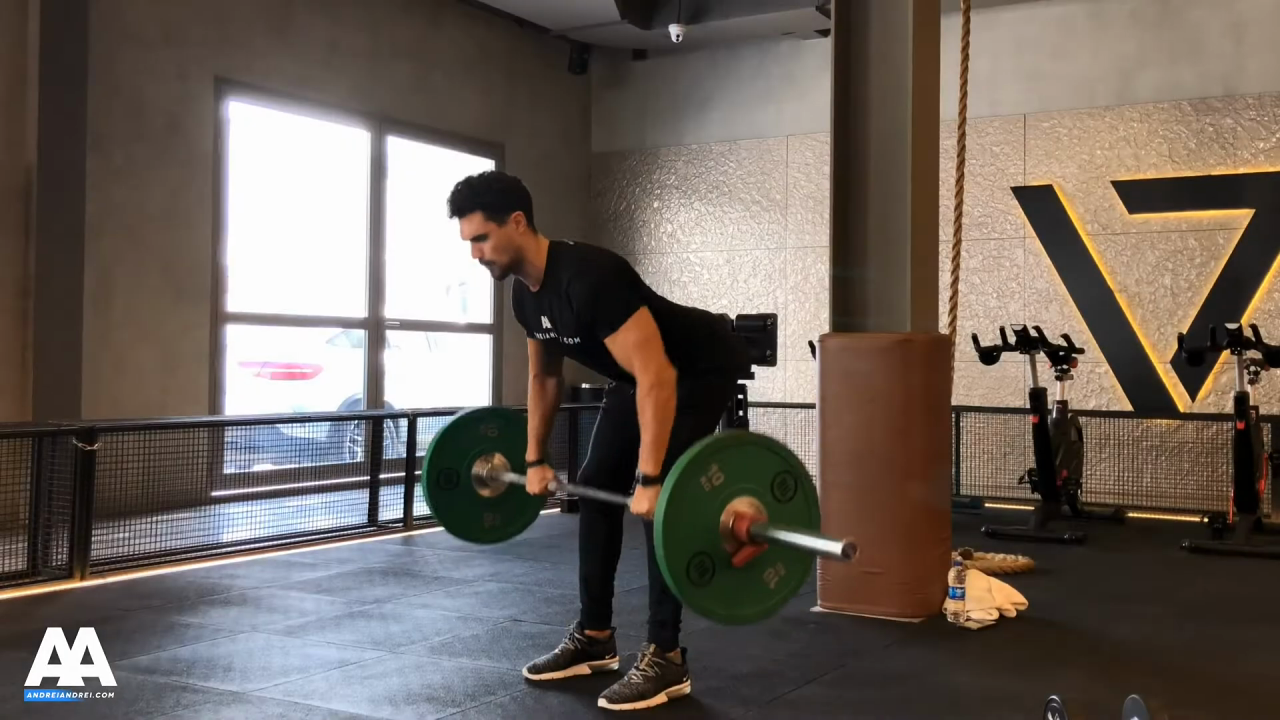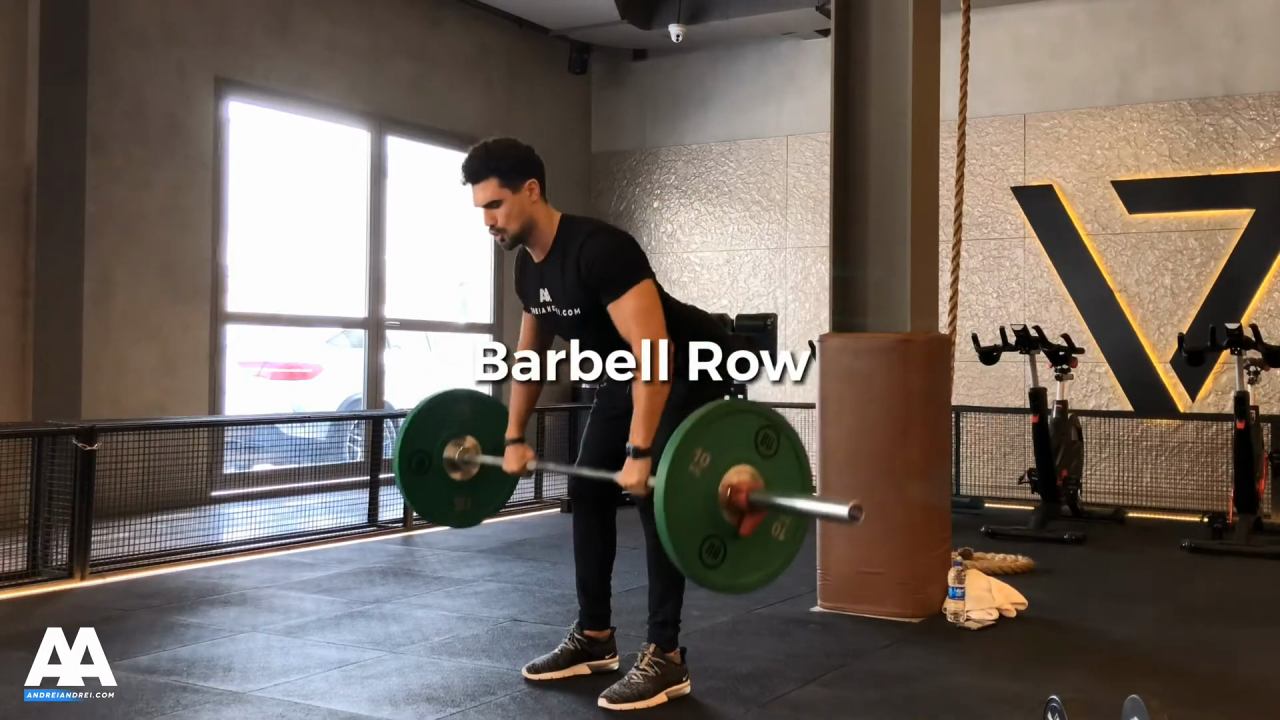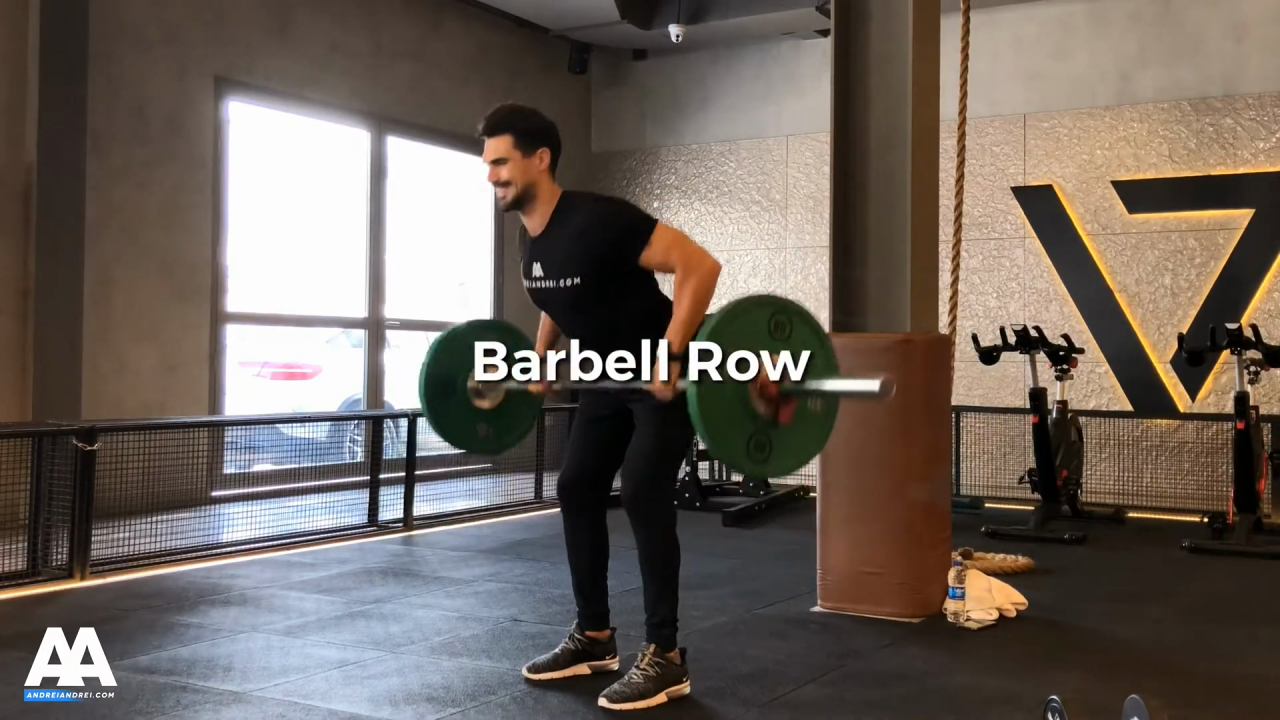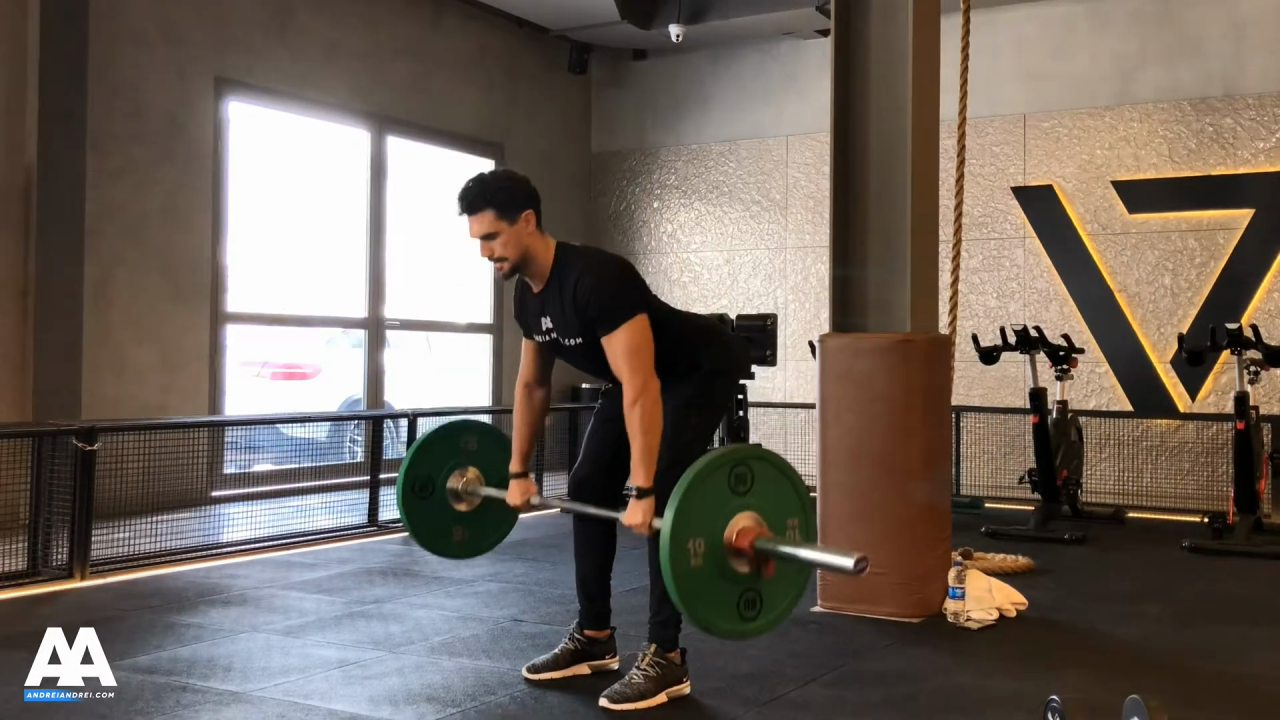
dt=1s
person 1, frame 1
left shoulder: (590, 277)
right shoulder: (526, 295)
left elbow: (657, 378)
right elbow: (544, 377)
left wrist: (650, 480)
right wrist: (535, 459)
left hip: (699, 369)
right hip: (638, 370)
left knee: (657, 499)
right knee: (596, 488)
left ankle: (665, 658)
right ankle: (594, 637)
person 1, frame 2
left shoulder: (599, 249)
right shoulder: (527, 267)
left elbow: (654, 347)
right elbow: (529, 354)
left wrist: (641, 455)
right wrist: (515, 437)
left hip: (689, 365)
right hip: (624, 371)
left knee: (655, 497)
right knee: (587, 490)
left ankle: (665, 658)
right ankle: (594, 637)
person 1, frame 3
left shoulder: (597, 219)
right shoulder: (530, 240)
left elbow: (700, 267)
left wrist: (671, 358)
right wrist: (541, 362)
left hip: (670, 368)
left knee: (644, 494)
right knee: (576, 489)
left ankle: (664, 658)
right ankle: (593, 637)
person 1, frame 4
left shoulder: (596, 279)
right shoulder: (527, 297)
left elbow: (641, 388)
right elbow: (532, 385)
left wrist: (642, 493)
right wrist: (519, 471)
left hip: (699, 371)
right hip: (633, 377)
left knee: (661, 495)
right knee: (587, 489)
left ankle: (665, 657)
right ankle: (594, 637)
